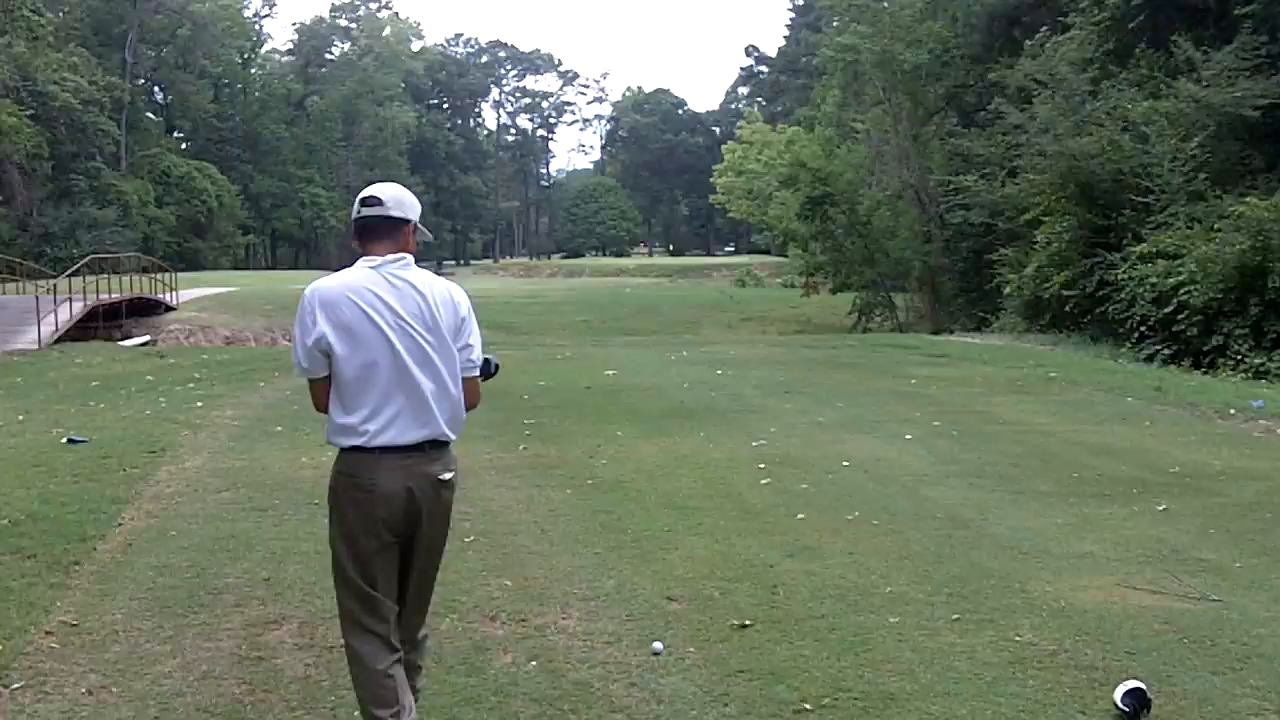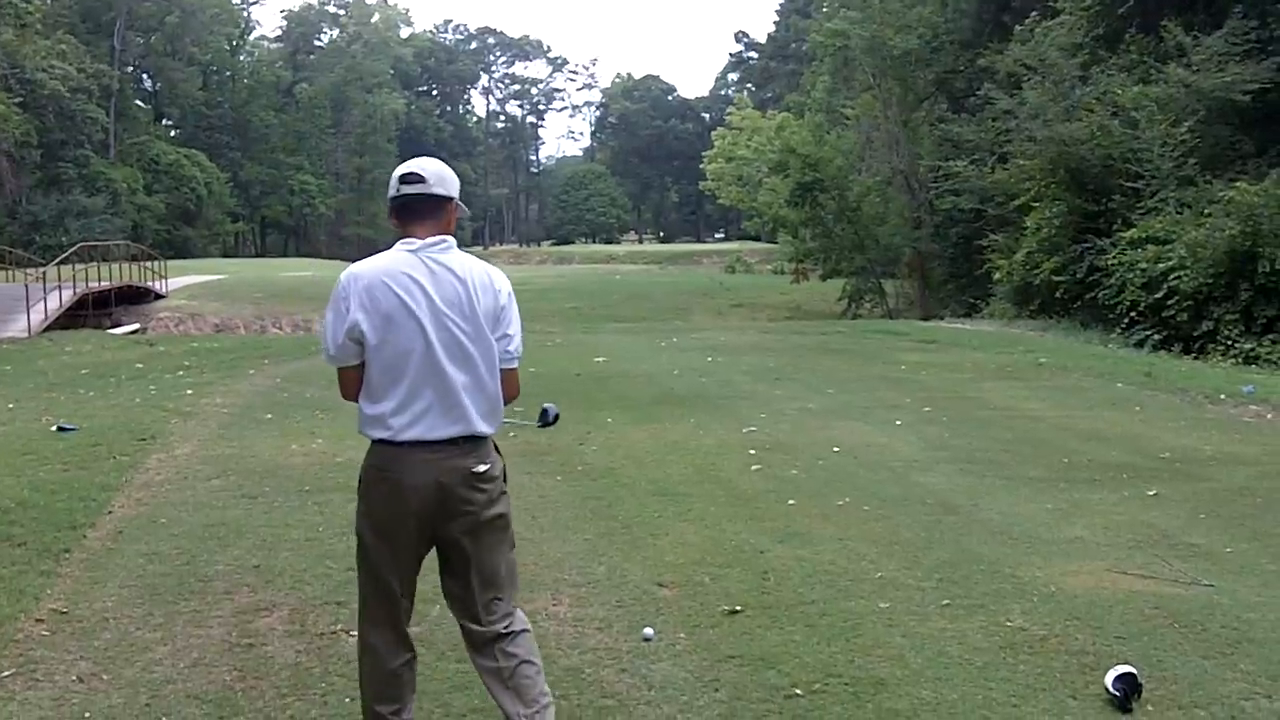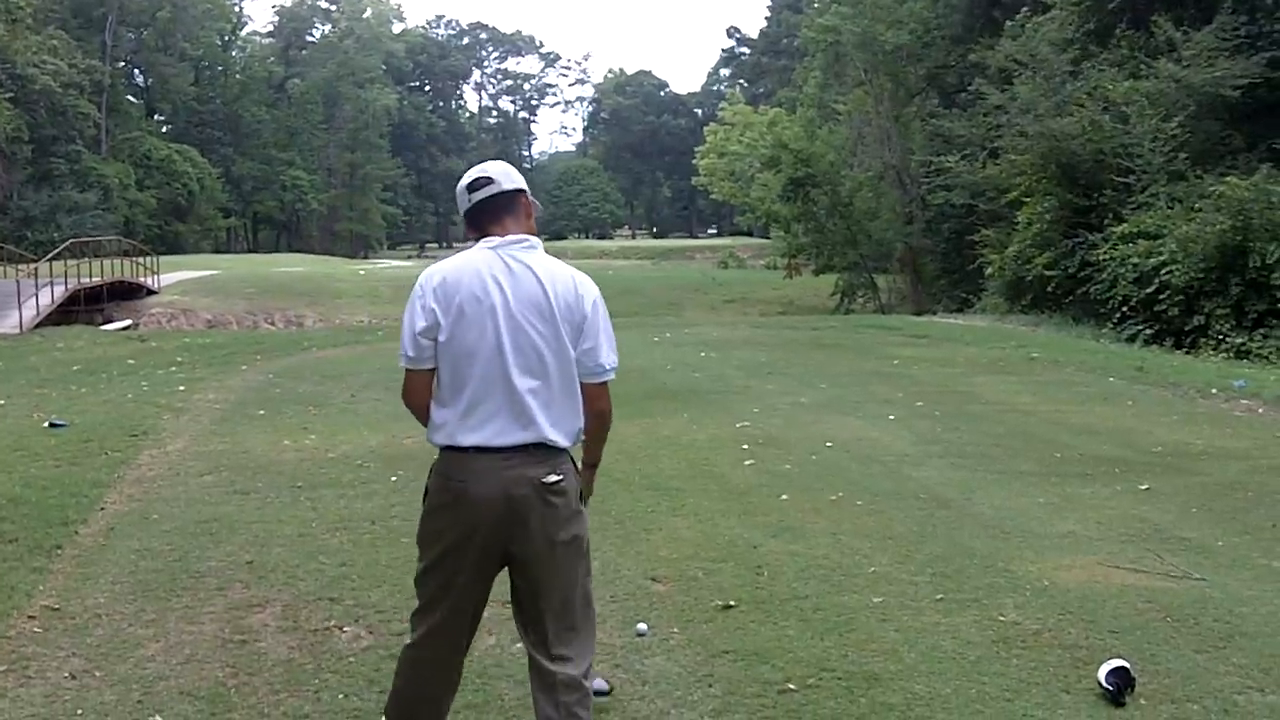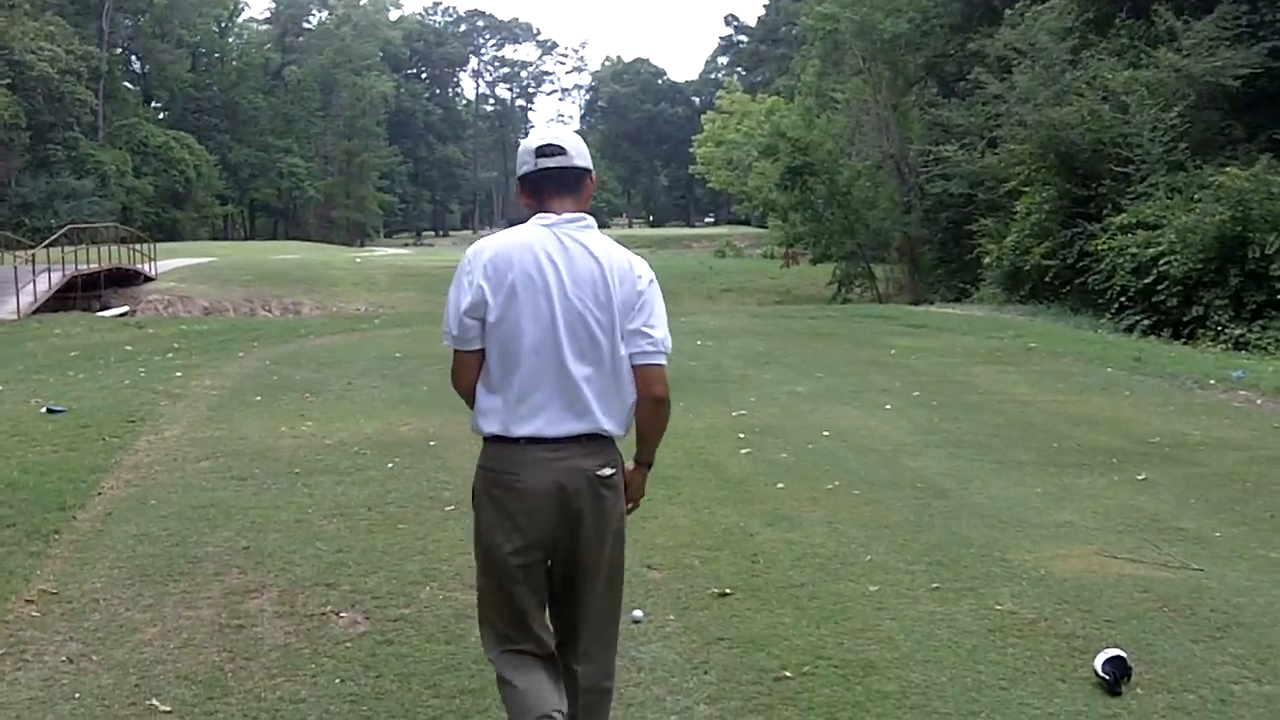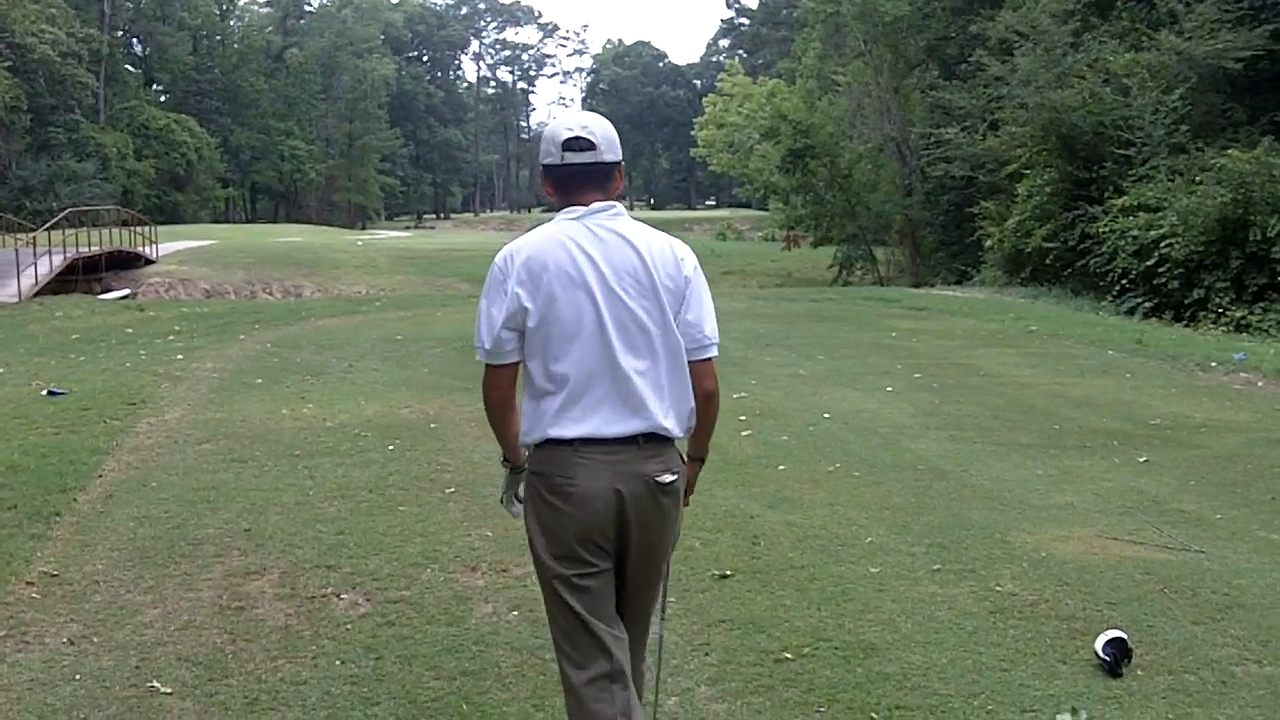
dt=0.3s
person 1, frame 1
left shoulder: (323, 296)
right shoulder: (448, 294)
left elbow: (322, 399)
right elbow: (470, 397)
left hip: (364, 475)
right hip: (434, 471)
left knee: (370, 623)
right knee: (409, 615)
person 1, frame 2
left shoulder: (359, 281)
right shoulder: (489, 279)
left elbow: (352, 387)
right elbow: (508, 389)
left hip: (395, 469)
right hip: (473, 467)
left knee: (385, 618)
right knee: (496, 617)
person 1, frame 3
left shoulder: (439, 281)
right shoulder: (575, 286)
left elbow: (416, 395)
right elbow: (598, 405)
right wrist: (587, 472)
left hip: (461, 479)
right hip: (546, 480)
left knee: (439, 628)
right knee: (562, 651)
person 1, frame 4
left shoulder: (487, 257)
right shoulder: (628, 268)
left elbow: (465, 376)
right elbow: (654, 390)
right wrist: (642, 464)
left hip: (510, 471)
right hip: (594, 471)
left knee: (517, 643)
right knee: (589, 645)
person 1, frame 5
left shoulder: (519, 260)
right shoulder: (670, 254)
left elbow: (499, 390)
right elbow: (705, 383)
left wrist: (514, 459)
right wrist: (694, 459)
left hip: (565, 475)
right hip: (653, 469)
left knee: (590, 658)
right knee: (627, 637)
